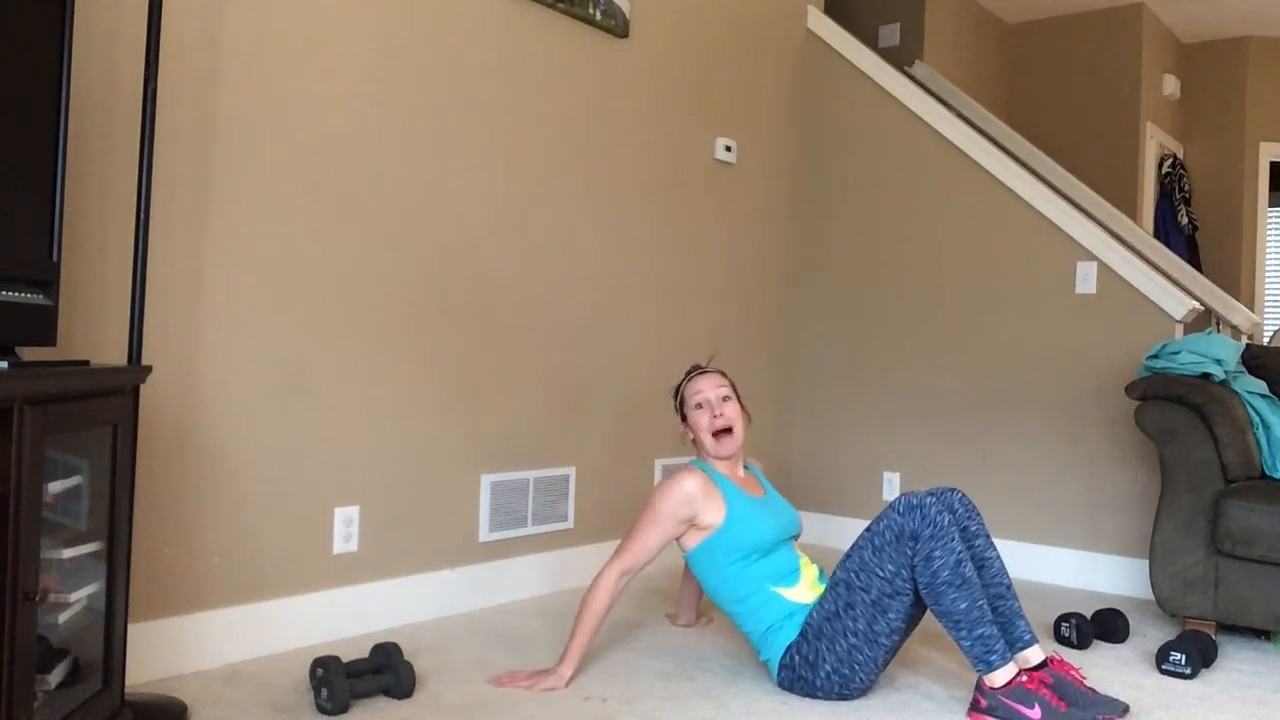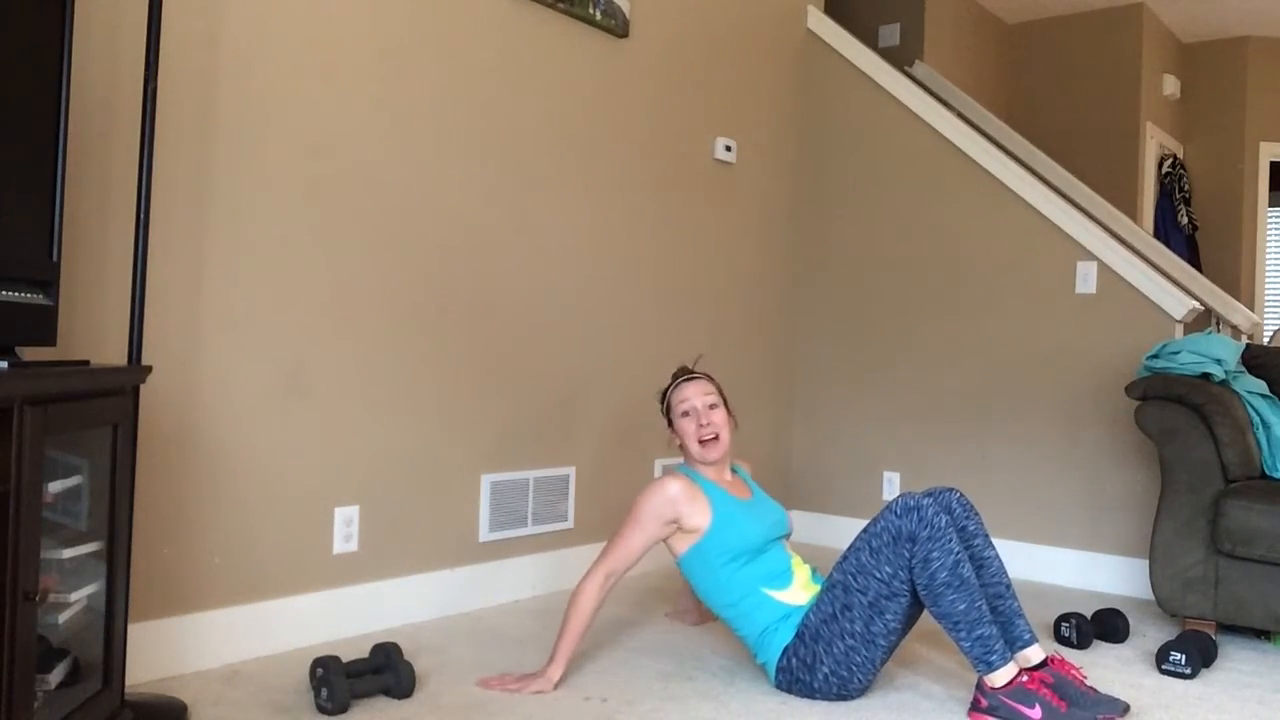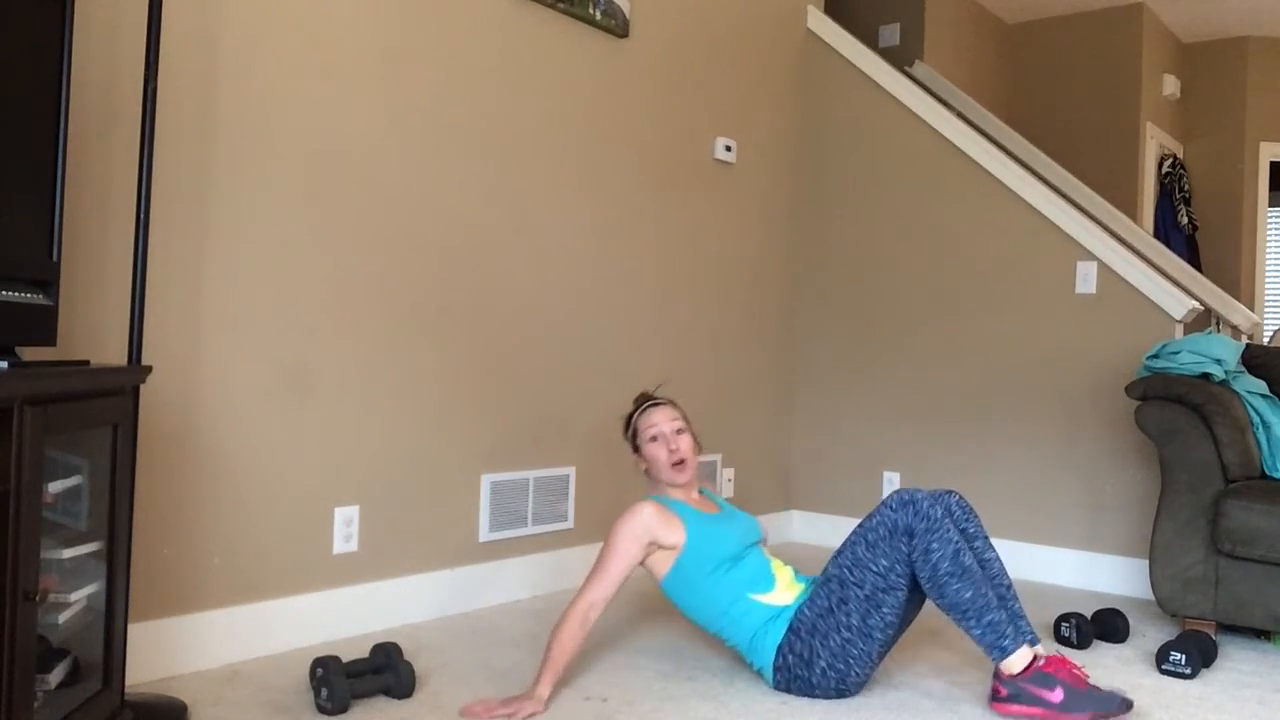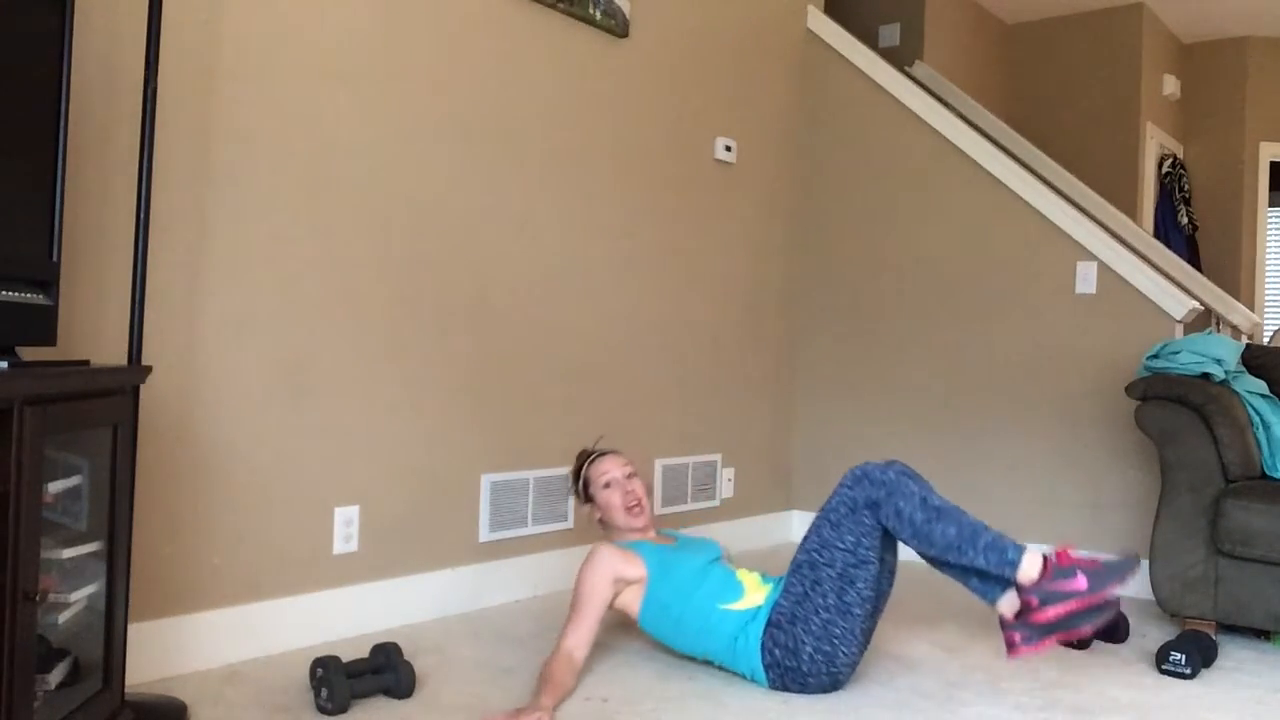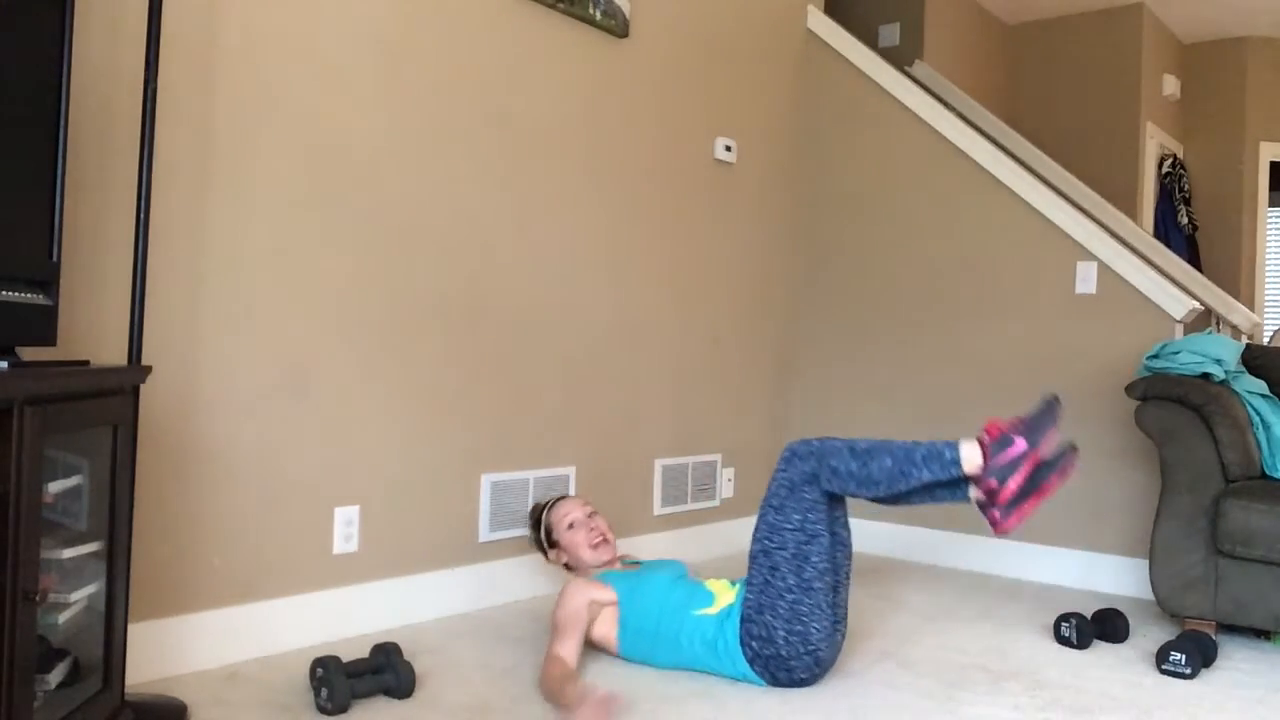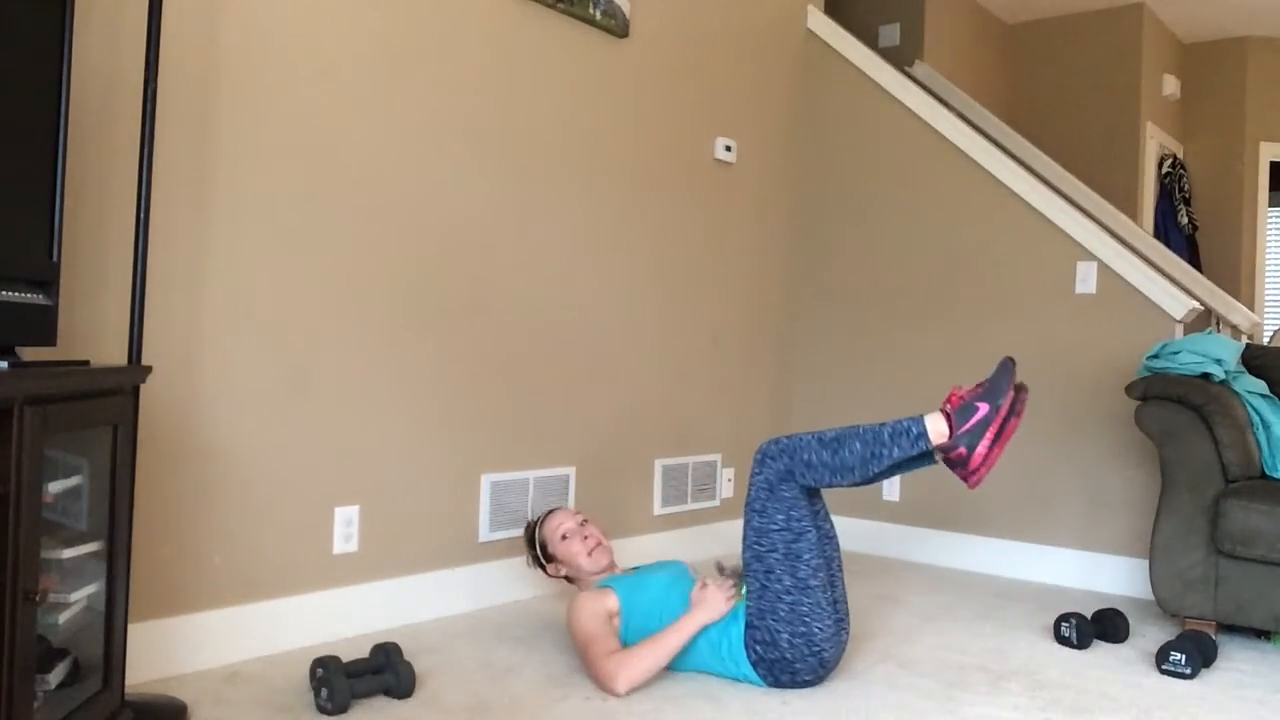
dt=0.4s
person 1, frame 1
left shoulder: (752, 473)
right shoulder: (689, 487)
right elbow: (616, 571)
left wrist: (685, 613)
left hip: (837, 629)
right hip: (812, 658)
left knee: (949, 505)
right knee: (918, 515)
left ankle: (1032, 662)
person 1, frame 2
left shoulder: (741, 475)
right shoulder: (673, 493)
right elbow: (602, 575)
left hip: (832, 628)
right hip: (808, 659)
left knee: (947, 505)
right knee: (915, 517)
left ankle: (1030, 661)
person 1, frame 3
left shoulder: (712, 502)
right shoulder: (648, 517)
right elbow: (587, 605)
left hip: (823, 626)
right hip: (803, 657)
left knee: (944, 505)
right knee: (910, 510)
left ankle: (1029, 656)
person 1, frame 4
left shoulder: (675, 541)
right shoulder: (609, 561)
right elbow: (572, 647)
left hip: (801, 625)
right hip: (790, 651)
left knee: (888, 477)
right knee: (871, 485)
left ankle: (1018, 603)
right ankle: (1033, 570)
person 1, frame 5
left shoulder: (641, 569)
right shoulder: (582, 596)
right elbow: (556, 662)
left hip: (808, 632)
right hip: (775, 644)
left knee: (822, 474)
right knee: (805, 461)
left ankle: (986, 491)
right ankle: (979, 460)
person 1, frame 6
left shoulder: (648, 576)
right shoulder: (590, 605)
right elbow: (615, 676)
left wrist: (734, 582)
right wrist: (699, 614)
left hip: (814, 631)
right hip: (785, 649)
left knee: (796, 470)
right knee: (779, 460)
left ankle: (955, 450)
right ankle: (947, 428)
